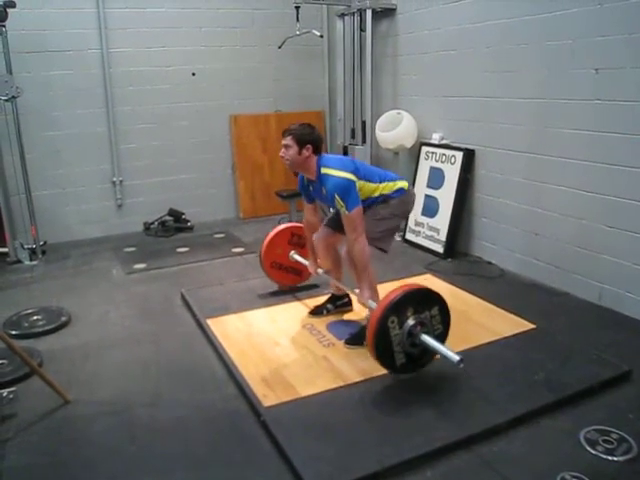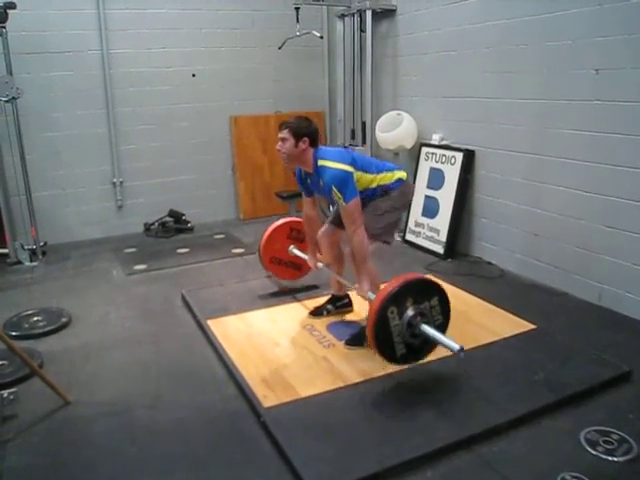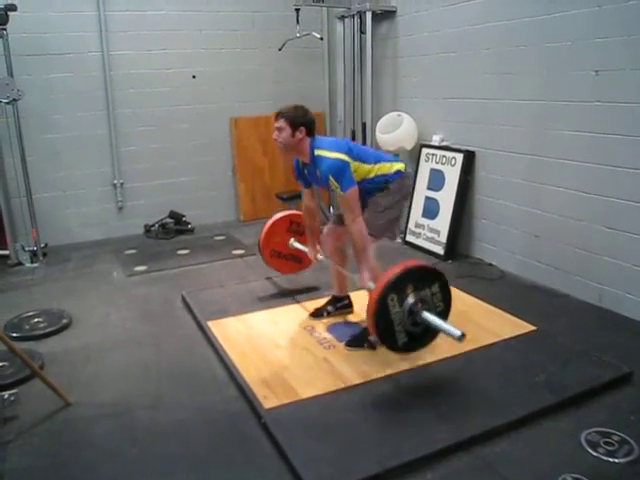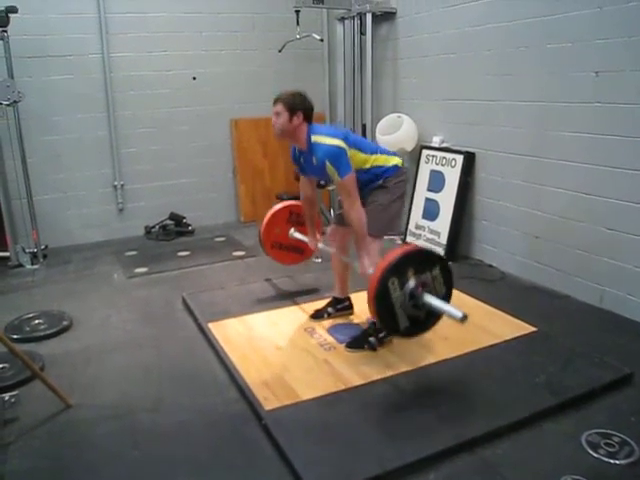
dt=0.1s
person 1, frame 1
left shoulder: (336, 181)
right shoulder: (305, 177)
left elbow: (357, 237)
right elbow: (311, 219)
left wrist: (365, 289)
right wrist: (312, 258)
left hip: (393, 198)
right hip: (365, 199)
left knee: (354, 252)
right knee: (323, 240)
right ankle: (339, 298)
person 1, frame 2
left shoulder: (334, 172)
right shoulder: (303, 171)
left elbow: (355, 229)
right elbow: (310, 213)
left wrist: (364, 281)
right wrist: (312, 252)
left hip: (393, 189)
right hip: (365, 193)
left knee: (358, 249)
right knee: (326, 236)
right ankle: (340, 298)
person 1, frame 3
left shoulder: (331, 162)
right shoulder: (301, 162)
left elbow: (354, 218)
right elbow: (309, 205)
left wrist: (364, 270)
right wrist: (312, 243)
left hip: (391, 183)
right hip: (365, 187)
left knee: (364, 251)
right knee: (331, 237)
right ankle: (340, 300)
person 1, frame 4
left shoulder: (328, 148)
right shoulder: (299, 150)
left elbow: (352, 204)
right elbow: (307, 194)
left wrist: (364, 256)
right wrist: (311, 232)
left hip: (387, 180)
right hip: (363, 183)
left knee: (368, 246)
right knee: (335, 237)
left ankle: (380, 325)
right ankle: (341, 301)
